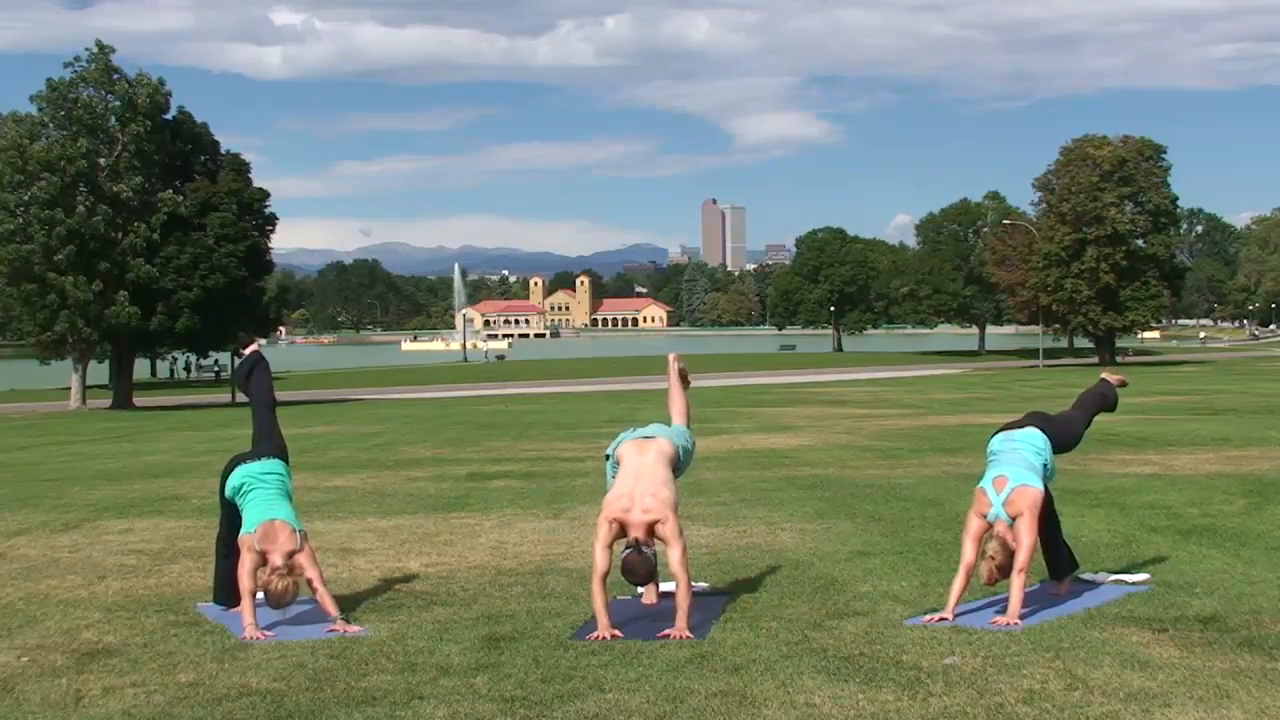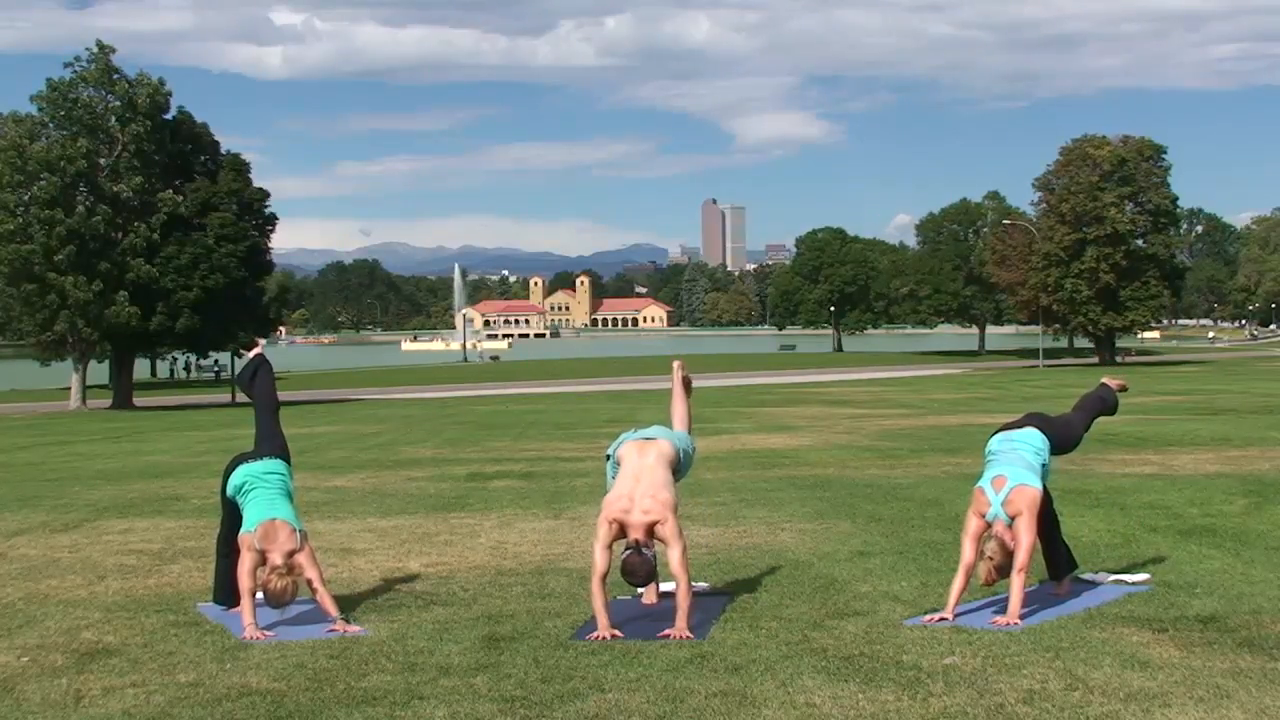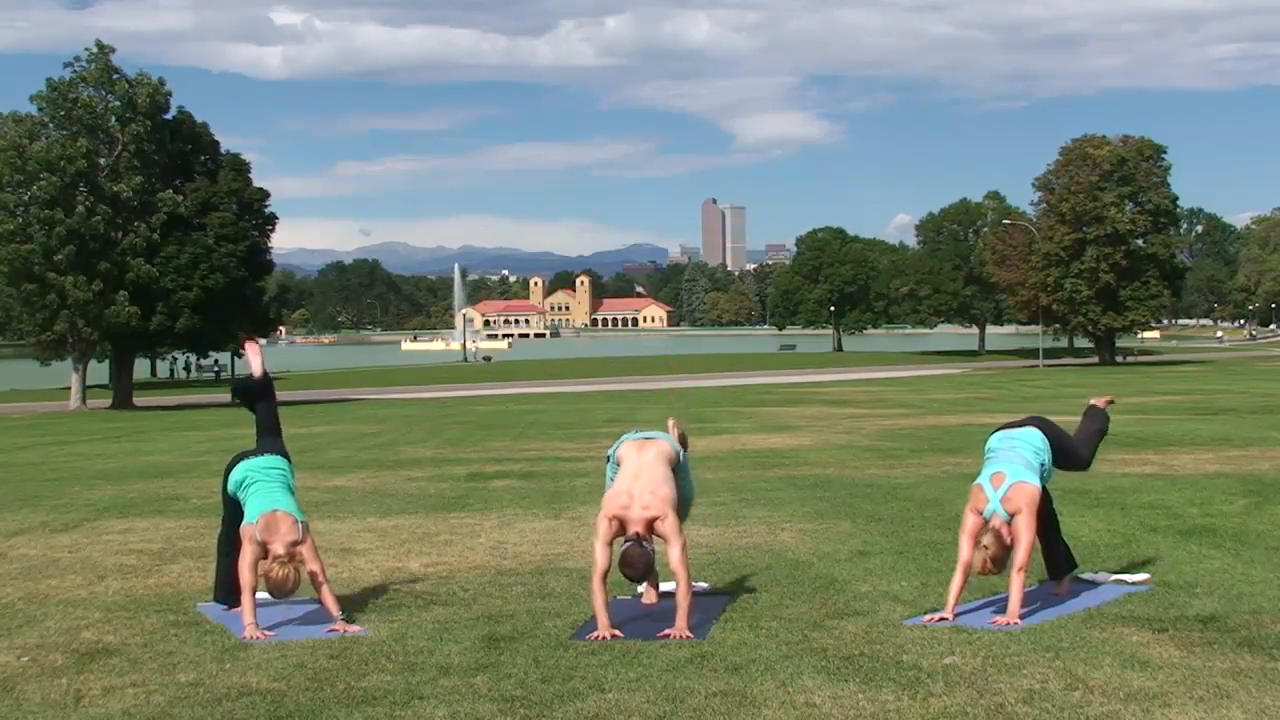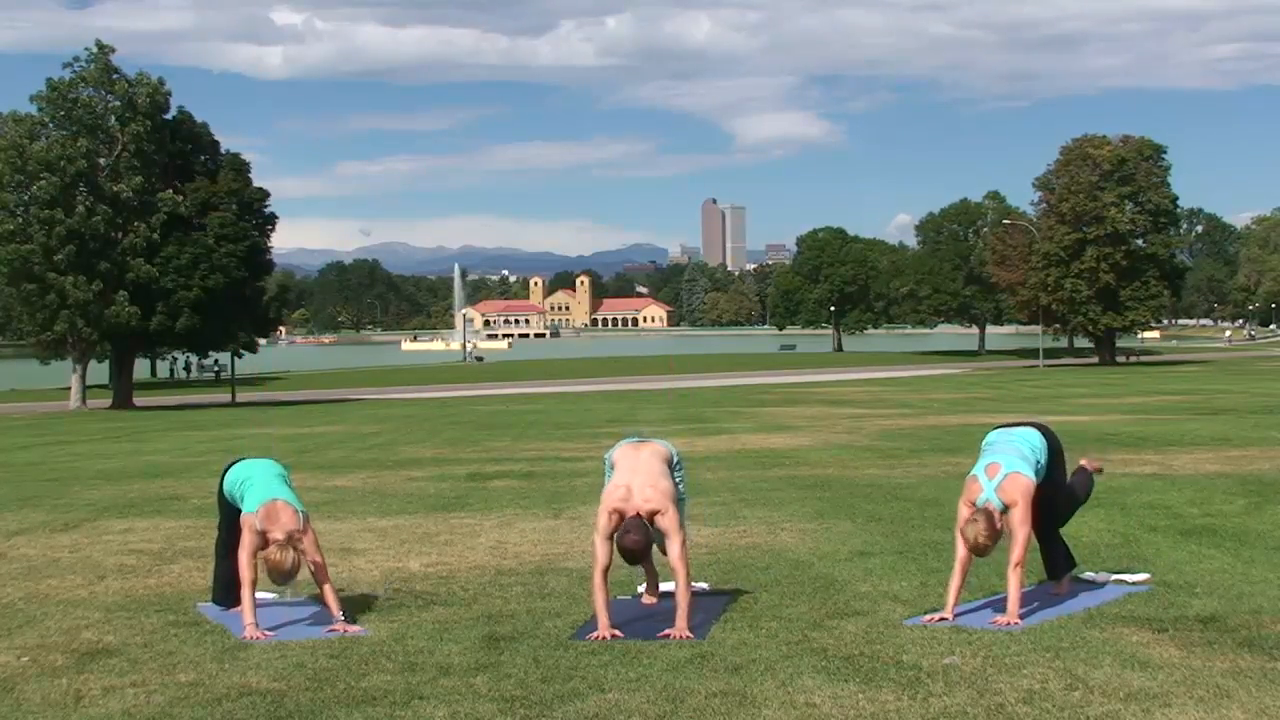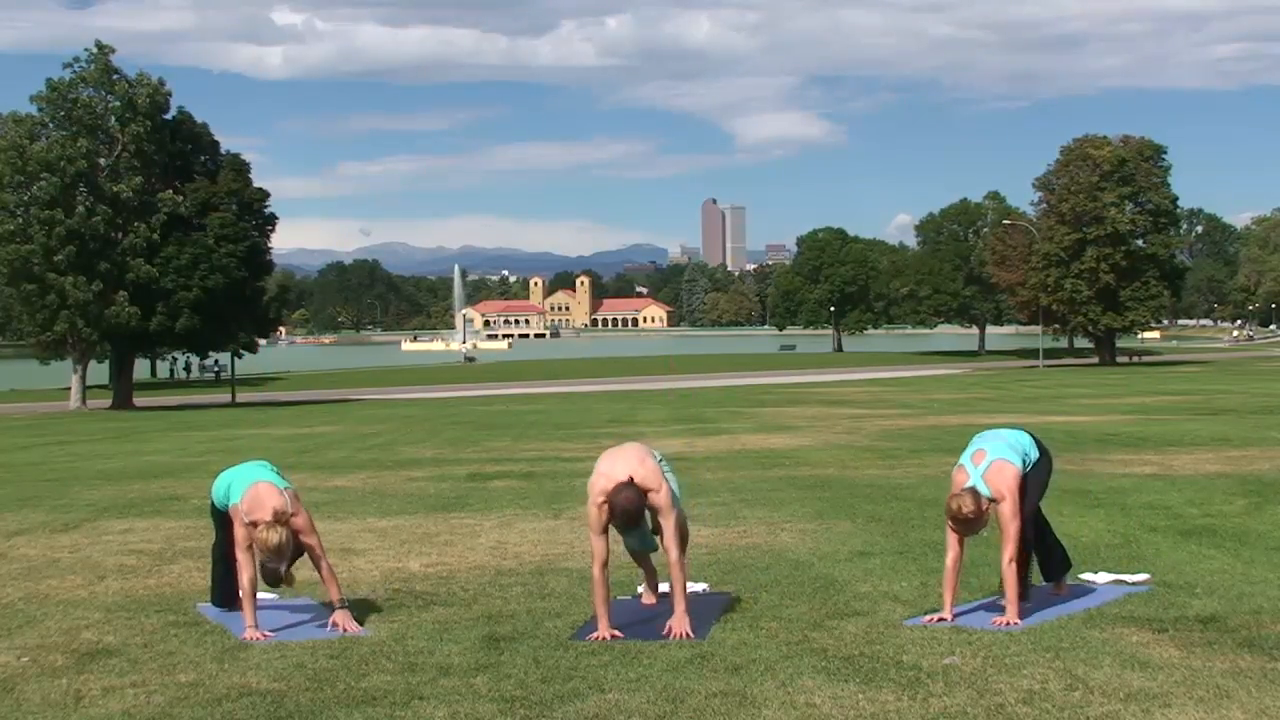
dt=0.5s
person 1, frame 1
left shoulder: (297, 543)
right shoulder: (251, 544)
left elbow: (319, 585)
right elbow: (246, 591)
left wrist: (339, 619)
right wrist: (250, 626)
left hip: (272, 467)
right hip: (239, 475)
left knee: (264, 410)
right knee: (229, 541)
left ankle: (253, 358)
right ankle: (226, 600)
person 1, frame 2
left shoulder: (298, 543)
right shoulder: (250, 543)
left elbow: (318, 585)
right elbow: (254, 590)
left wrist: (339, 619)
right wrist: (250, 626)
left hip: (274, 467)
right hip: (240, 475)
left knee: (268, 414)
right knee: (229, 541)
left ankle: (257, 361)
right ankle: (226, 600)
person 1, frame 3
left shoulder: (300, 537)
right shoulder: (253, 537)
left elbow: (320, 579)
right elbow: (247, 586)
left wrist: (339, 618)
right wrist: (250, 625)
left hip: (276, 463)
right hip: (241, 471)
left knee: (269, 433)
right knee: (231, 540)
left ankle: (257, 374)
right ankle: (227, 600)
person 1, frame 4
left shoulder: (301, 529)
right shoulder: (252, 524)
left elbow: (323, 577)
right elbow: (247, 581)
left wrist: (340, 618)
right wrist: (250, 625)
right hip: (236, 474)
right knee: (230, 543)
right ankle: (228, 599)
person 1, frame 5
left shoulder: (293, 511)
right shoulder: (241, 514)
left elbow: (321, 559)
right elbow: (246, 572)
right hip: (224, 487)
left knee: (297, 547)
right knee: (227, 551)
left ankle: (272, 569)
right ankle: (226, 600)
person 2, frame 1
left shoulder: (664, 518)
right shoulder: (610, 519)
left elbow: (682, 577)
right elbow: (598, 577)
left wrist: (681, 625)
right wrist: (603, 625)
left hip: (666, 444)
right hip: (624, 447)
left knee: (681, 430)
left ankle: (673, 368)
right ankle: (651, 584)
person 2, frame 2
left shoulder: (664, 519)
right shoulder: (610, 520)
left elbow: (682, 578)
right elbow: (598, 577)
left wrist: (681, 625)
right wrist: (602, 625)
left hip: (666, 445)
right hip: (625, 448)
left knee: (683, 436)
left ankle: (677, 375)
right ankle: (651, 584)
person 2, frame 3
left shoulder: (664, 516)
right shoulder: (609, 517)
left elbow: (682, 575)
right elbow: (598, 576)
left wrist: (681, 625)
right wrist: (603, 625)
left hip: (666, 447)
right hip: (624, 449)
right ankle: (651, 580)
person 2, frame 4
left shoulder: (664, 511)
right shoulder: (609, 511)
left elbow: (680, 571)
right elbow: (600, 572)
left wrist: (681, 625)
right wrist: (603, 625)
left hip: (664, 453)
left knee: (668, 543)
right ankle: (651, 578)
person 2, frame 5
left shoulder: (658, 488)
right shoulder: (598, 500)
left elbow: (674, 552)
right elbow: (599, 566)
left wrist: (680, 611)
right wrist: (603, 625)
left knee: (675, 522)
right knee: (636, 542)
right ankle: (650, 576)
person 3, frame 1
left shoulder: (1024, 507)
right shoulder: (980, 511)
left elbow: (1020, 569)
right elbow: (965, 566)
left wrist: (1013, 614)
right wrist: (948, 610)
left hip: (1040, 436)
right hip: (1004, 440)
left knee: (1079, 415)
right knee: (1044, 517)
left ankle: (1107, 384)
right ankle: (1063, 573)
person 3, frame 2
left shoulder: (1023, 506)
right shoulder: (978, 510)
left elbow: (1019, 569)
right elbow: (965, 565)
left wrist: (1012, 614)
right wrist: (948, 610)
left hip: (1039, 436)
right hip: (1002, 441)
left knee: (1080, 418)
right knee: (1043, 518)
left ankle: (1107, 389)
right ankle: (1062, 573)
person 3, frame 3
left shoulder: (1021, 504)
right shoulder: (976, 507)
left elbow: (1019, 567)
right elbow: (963, 562)
left wrist: (1013, 614)
right wrist: (949, 609)
left hip: (1039, 437)
right hip: (1002, 439)
left knee: (1081, 459)
right knee: (1043, 517)
left ankle: (1097, 410)
right ankle: (1062, 573)
person 3, frame 4
left shoulder: (1015, 495)
right shoulder: (969, 499)
left elbow: (1016, 563)
right elbow: (961, 560)
left wrist: (1012, 613)
right wrist: (948, 609)
left hip: (1038, 440)
left knee: (1059, 515)
right knee: (1041, 520)
left ankle: (1085, 472)
right ankle: (1061, 574)
person 3, frame 5
left shoulder: (1003, 490)
right shoulder: (958, 495)
left elbow: (1008, 556)
right elbow: (952, 556)
left wrist: (1011, 612)
right wrist: (946, 609)
left hip: (1032, 453)
left knee: (1023, 525)
right knee: (1030, 523)
left ankle: (1021, 594)
right ankle: (1058, 573)
